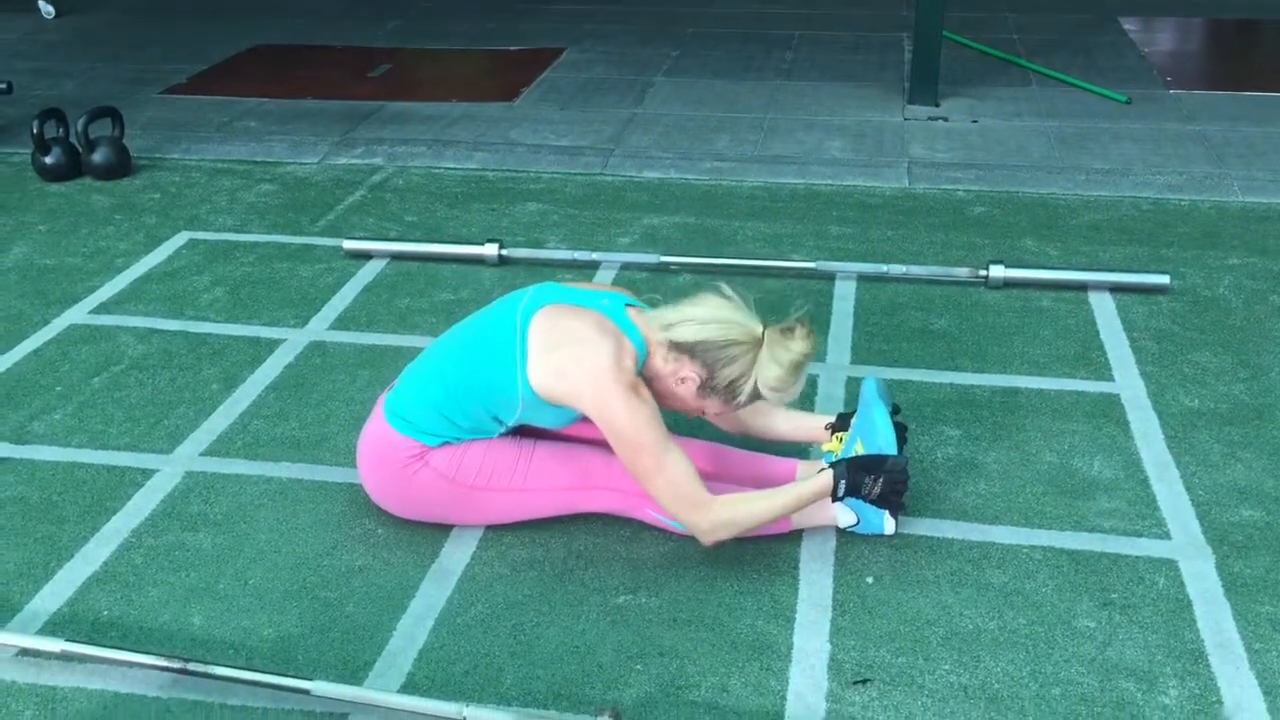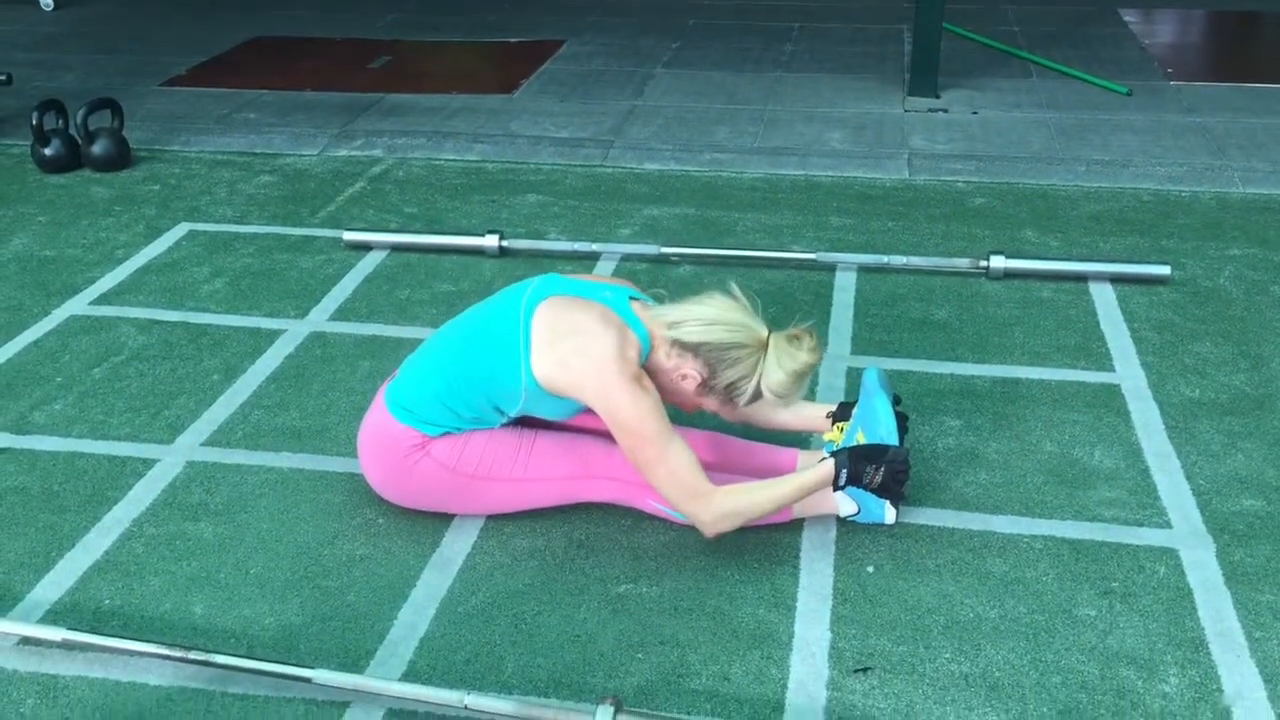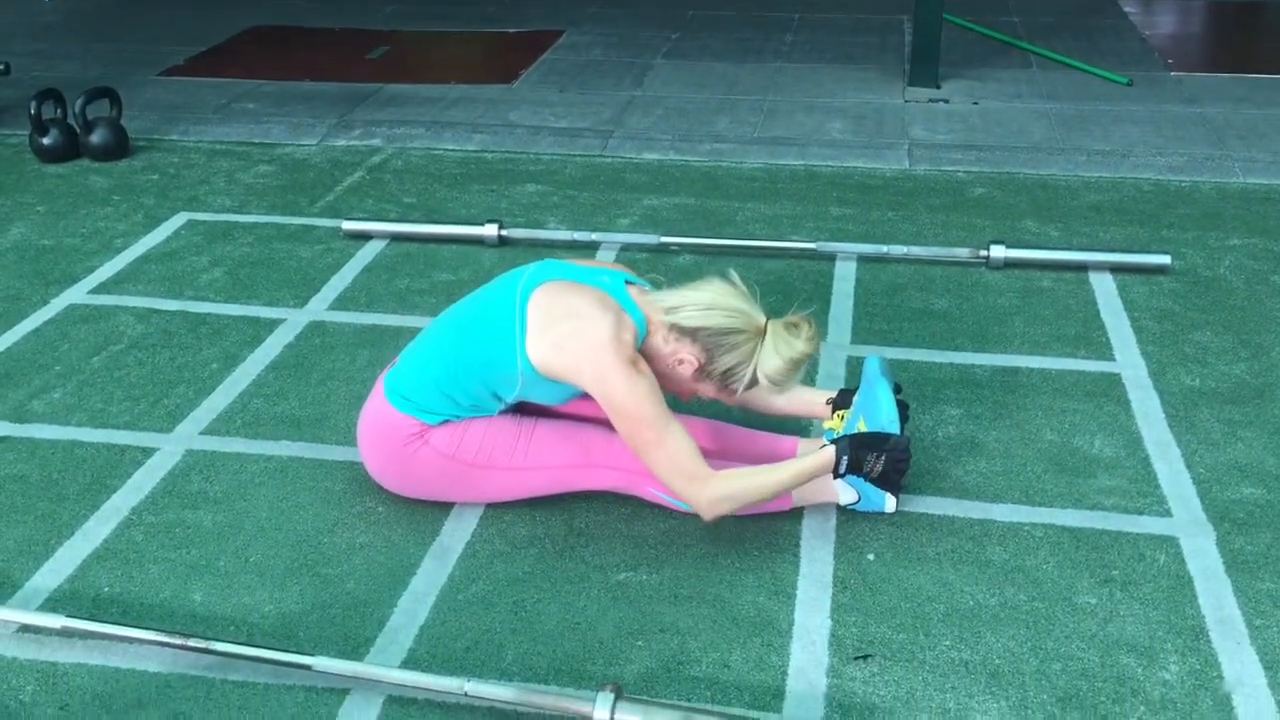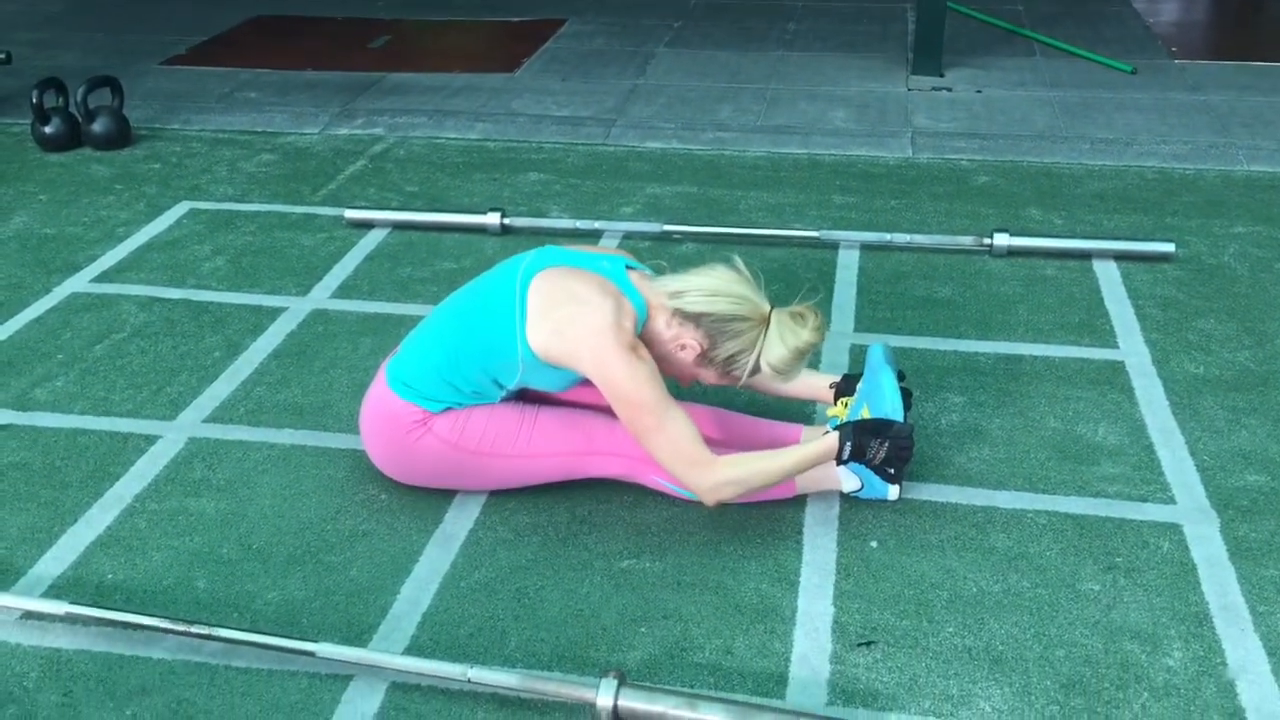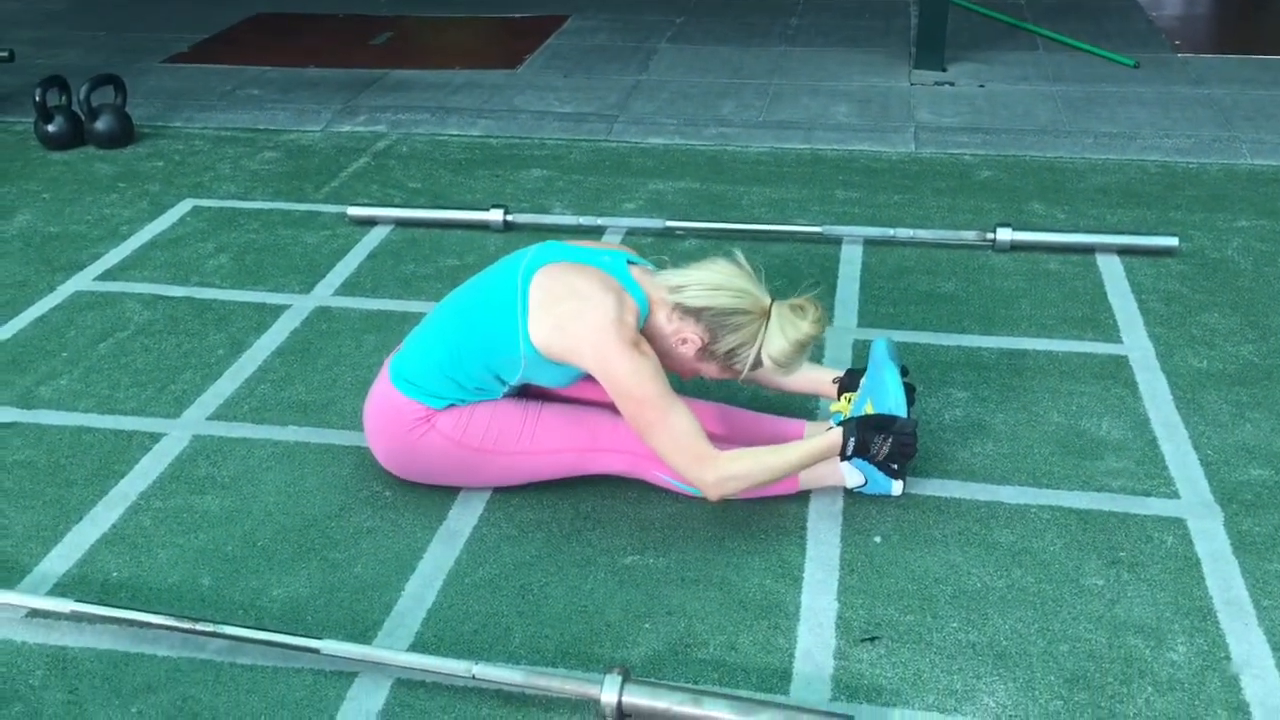
dt=0.4s
person 1, frame 1
left shoulder: (635, 320)
right shoulder: (611, 377)
left elbow: (732, 415)
right elbow: (705, 520)
left wrist: (832, 428)
right wrist: (834, 483)
left hip: (435, 409)
right hip: (408, 460)
left knee: (653, 454)
right knee: (620, 483)
person 1, frame 2
left shoulder: (636, 312)
right shoulder: (616, 371)
left elbow: (733, 404)
right elbow: (709, 512)
left wrist: (832, 416)
right wrist: (835, 469)
left hip: (435, 399)
right hip: (409, 448)
left knee: (657, 445)
right knee: (620, 472)
person 1, frame 3
left shoulder: (633, 297)
right shoulder: (611, 355)
left elbow: (737, 388)
right elbow: (705, 496)
left wrist: (832, 404)
right wrist: (836, 459)
left hip: (437, 387)
right hip: (408, 438)
left knee: (654, 430)
right knee: (619, 460)
left ankle: (819, 452)
person 1, frame 4
left shoulder: (633, 282)
right shoulder: (612, 342)
left elbow: (738, 366)
right elbow: (708, 481)
left wrist: (834, 387)
right wrist: (839, 445)
left hip: (446, 373)
right hip: (412, 425)
left knee: (656, 416)
right knee: (621, 448)
left ankle: (820, 440)
person 1, frame 5
left shoulder: (633, 277)
right shoulder: (614, 338)
left elbow: (740, 357)
right elbow: (711, 476)
left wrist: (838, 383)
right wrist: (843, 442)
left hip: (445, 371)
right hip: (415, 423)
left knee: (659, 413)
right knee: (624, 444)
left ankle: (827, 435)
